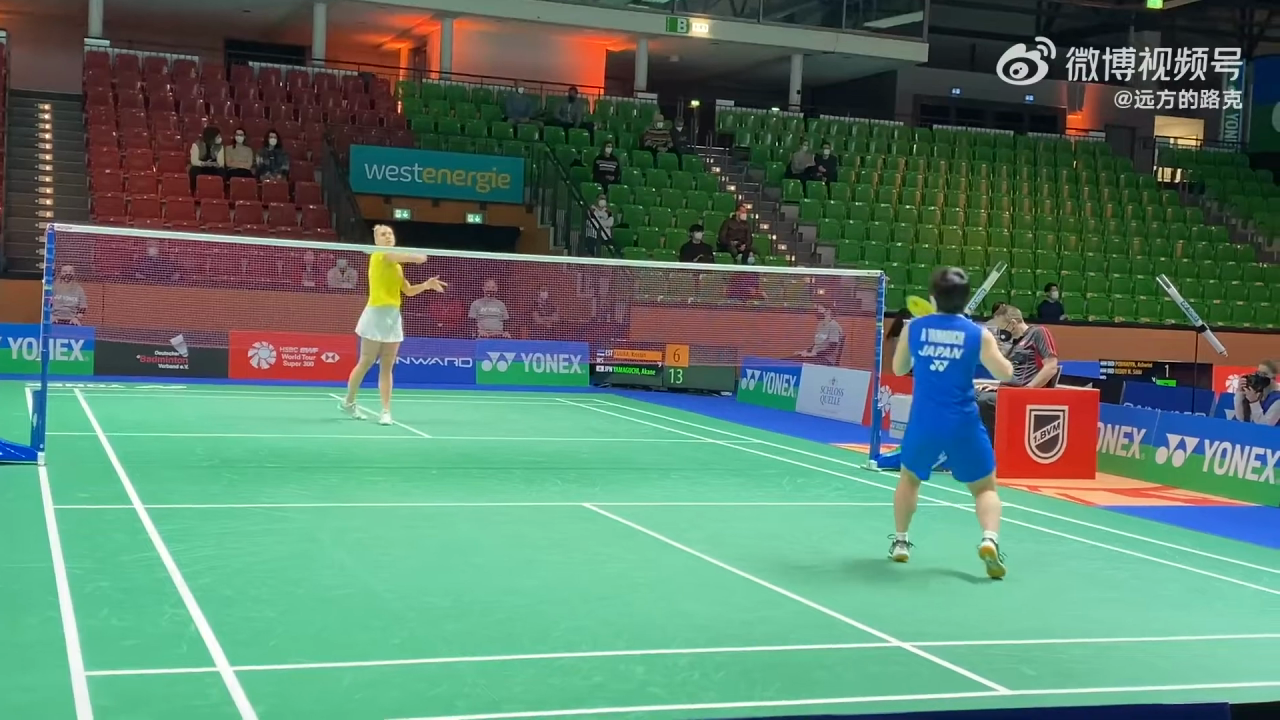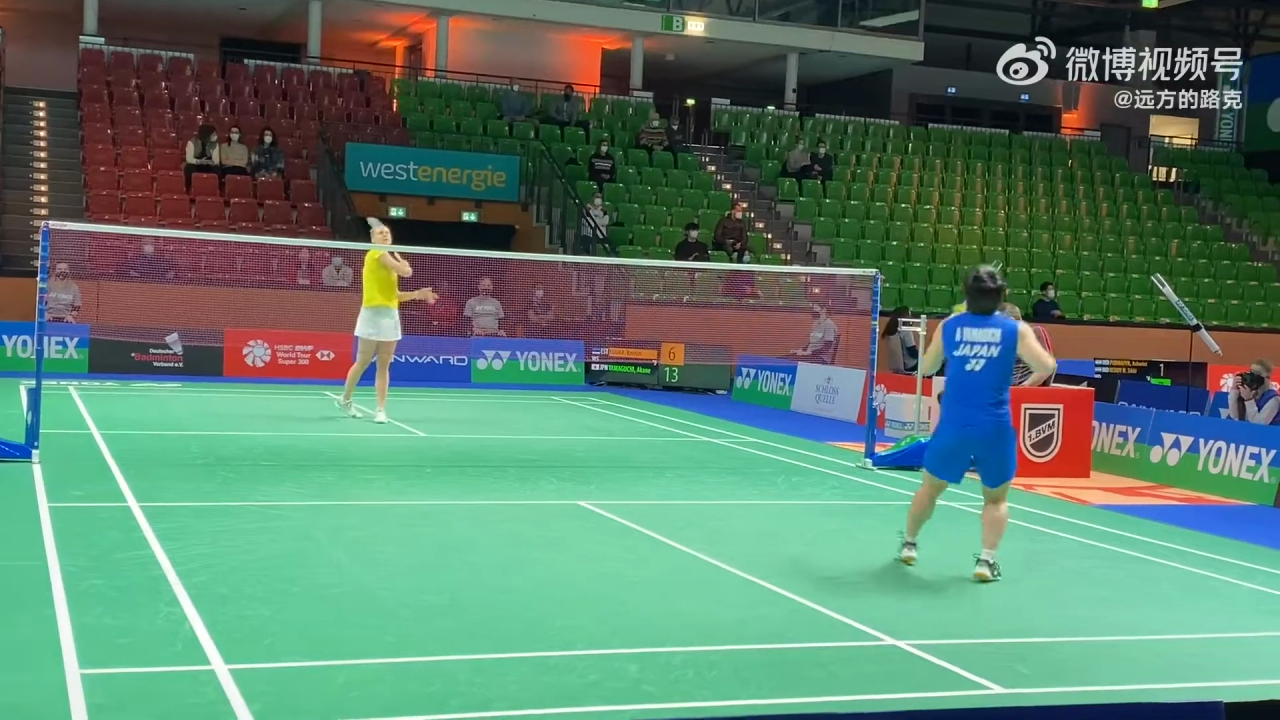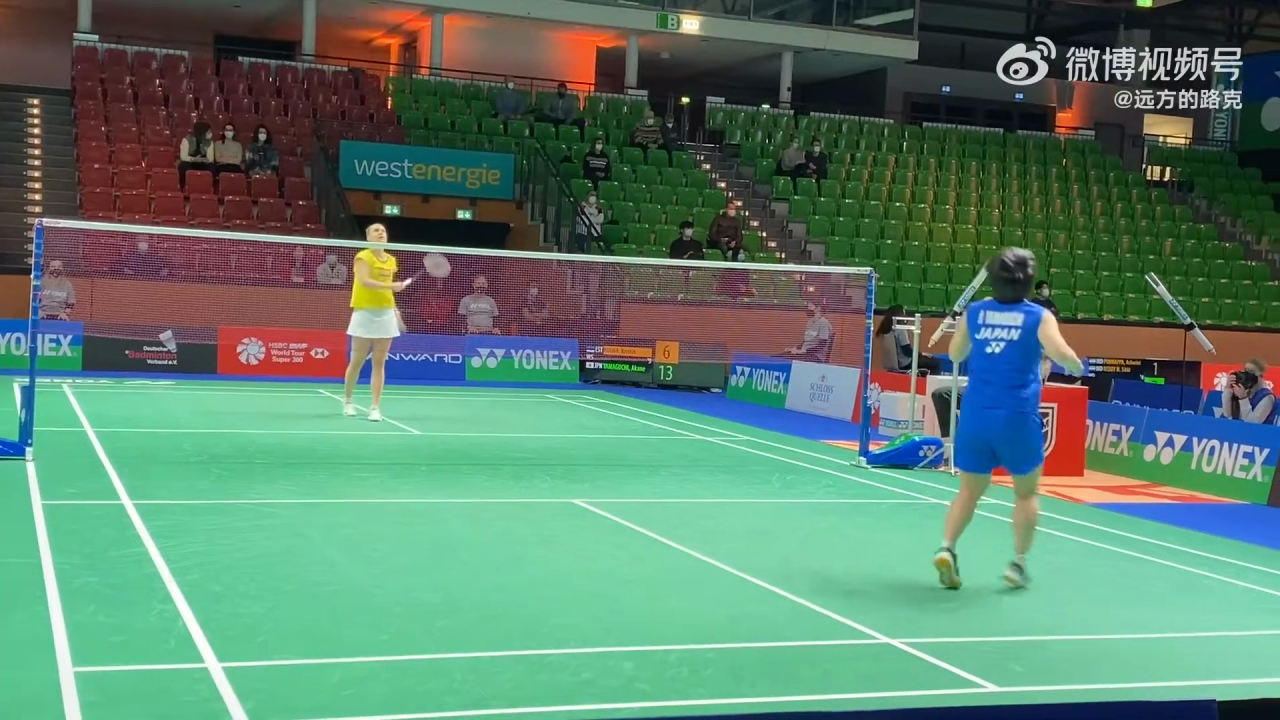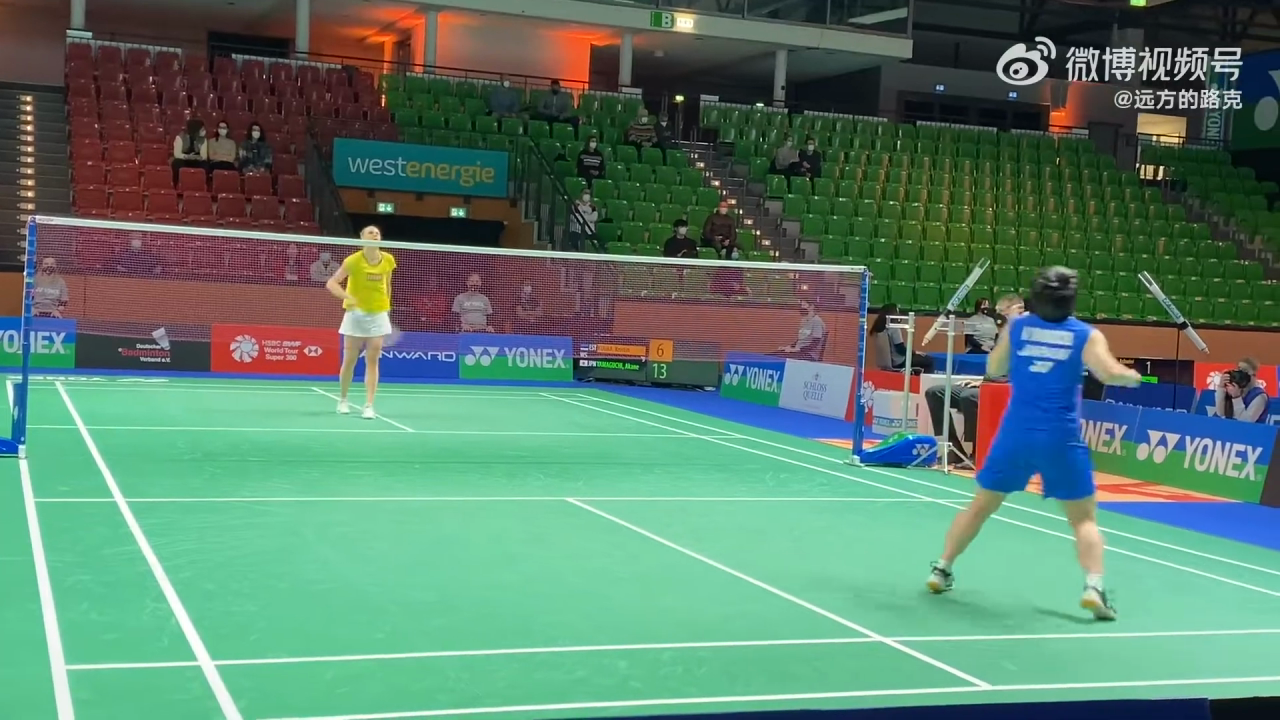
dt=0.2s
person 1, frame 1
left shoulder: (914, 327)
right shoulder: (977, 333)
left elbow: (899, 369)
right elbow: (1005, 373)
right wrist: (990, 350)
left hip: (923, 422)
right hip: (963, 424)
left knee: (909, 479)
right knee: (986, 489)
left ankle: (900, 541)
right ankle: (989, 540)
person 1, frame 2
left shoulder: (948, 326)
right shoulder: (1015, 329)
left elbow: (926, 368)
right elbow: (1045, 367)
right wrist: (1048, 364)
left hip: (954, 424)
right hip: (995, 426)
left knee: (931, 487)
right knee: (996, 499)
left ankle: (909, 543)
right ankle: (986, 559)
person 1, frame 3
left shoulder: (974, 312)
right shoulder: (1039, 317)
left elbow: (955, 354)
right elbow: (1063, 355)
right wrist: (1076, 365)
left hip: (975, 412)
right hip: (1017, 415)
left knee: (970, 492)
right knee: (1026, 494)
left ankle: (947, 550)
right ankle: (1017, 563)
person 1, frame 4
left shoulder: (1017, 327)
right shoulder: (1086, 334)
left elbow: (994, 369)
right elbow: (1110, 373)
right wrist: (1131, 377)
left hip: (1016, 433)
right hip: (1061, 438)
left knee: (980, 506)
right knee: (1084, 519)
left ankle: (941, 568)
right ankle: (1094, 588)
person 2, frame 1
left shoulder: (395, 265)
right shoulder: (383, 254)
left elbow: (408, 291)
right elbow: (419, 258)
left wrist: (427, 284)
right wrist: (419, 256)
left hip: (393, 316)
right hip: (377, 314)
left knee: (387, 366)
right knee: (366, 362)
left ankle: (385, 412)
right ankle: (348, 402)
person 2, frame 2
left shoulder: (389, 263)
right shoulder: (375, 255)
right elbow: (406, 271)
left wrist: (418, 294)
right wrist: (402, 262)
left hip: (390, 315)
right hip: (374, 314)
left knee: (384, 365)
right knee: (363, 362)
left ankle: (381, 410)
right ankle: (345, 399)
person 2, frame 3
left shoulder: (391, 260)
right shoulder: (363, 257)
right elbow: (364, 282)
left wrist: (395, 311)
right wrist: (392, 286)
left hip: (386, 315)
right hip: (365, 313)
left knee: (379, 363)
right knee: (357, 361)
left ankle: (375, 407)
right ankle: (348, 401)
person 2, frame 4
left shoulder: (388, 260)
right shoulder: (353, 260)
right elbow: (331, 283)
left wrist: (387, 309)
right wrist: (346, 297)
left hip: (378, 315)
right hip: (355, 315)
left knee: (372, 360)
right knee: (350, 360)
left ankle: (369, 405)
right ankle: (343, 400)
